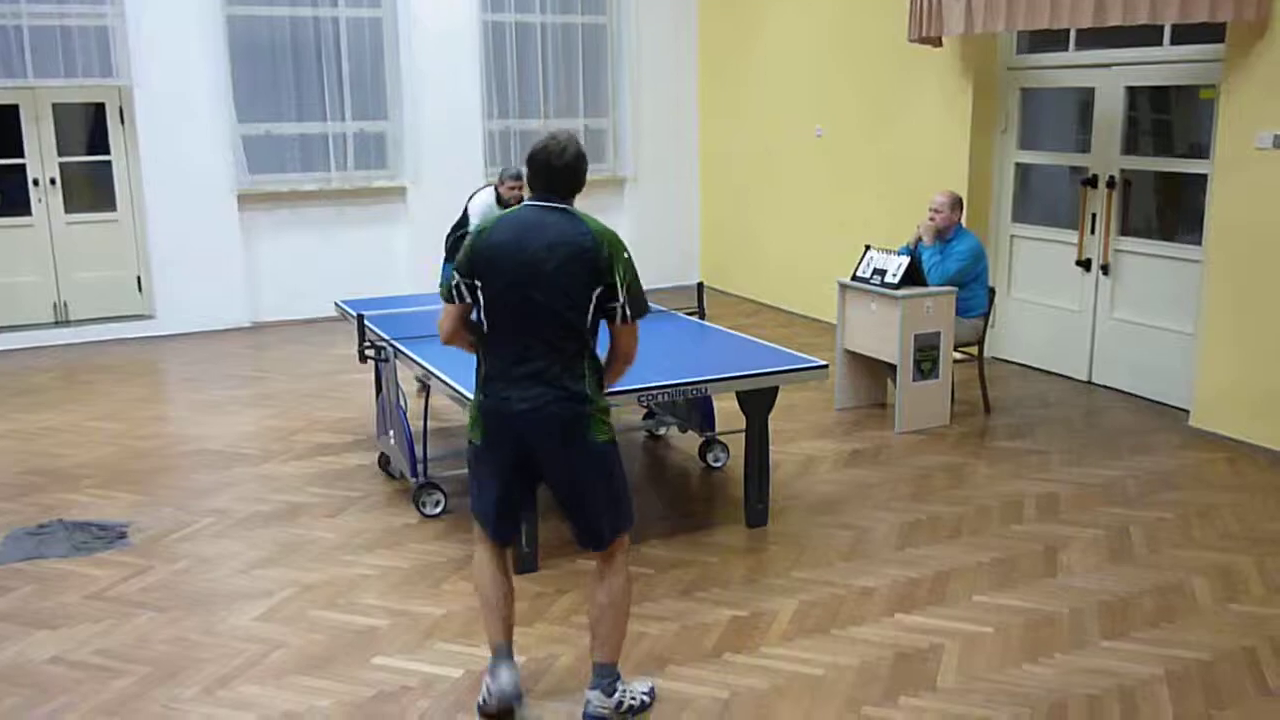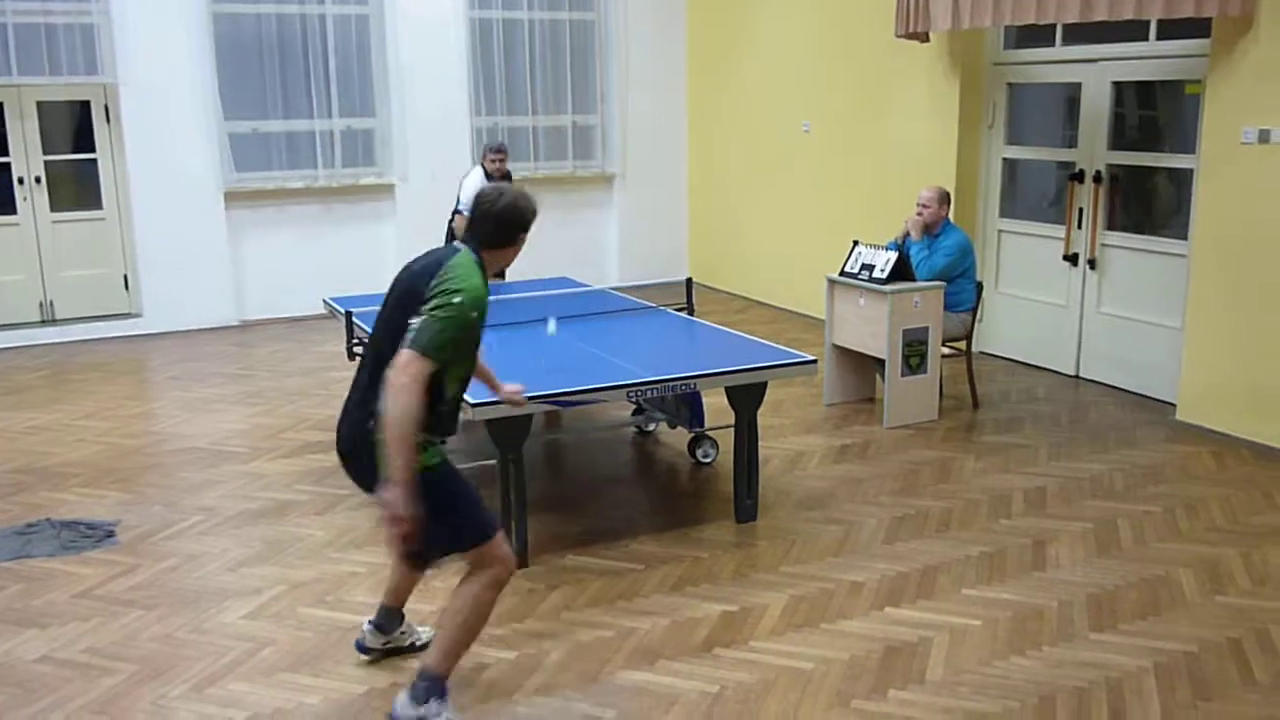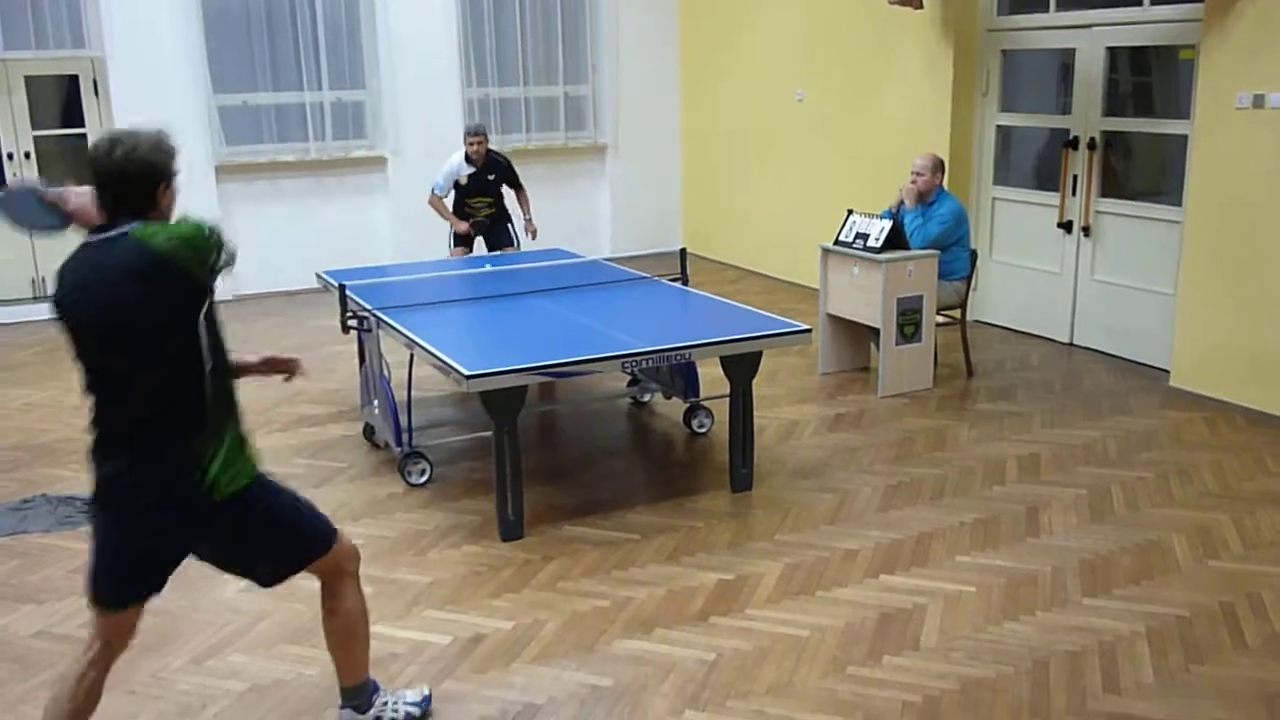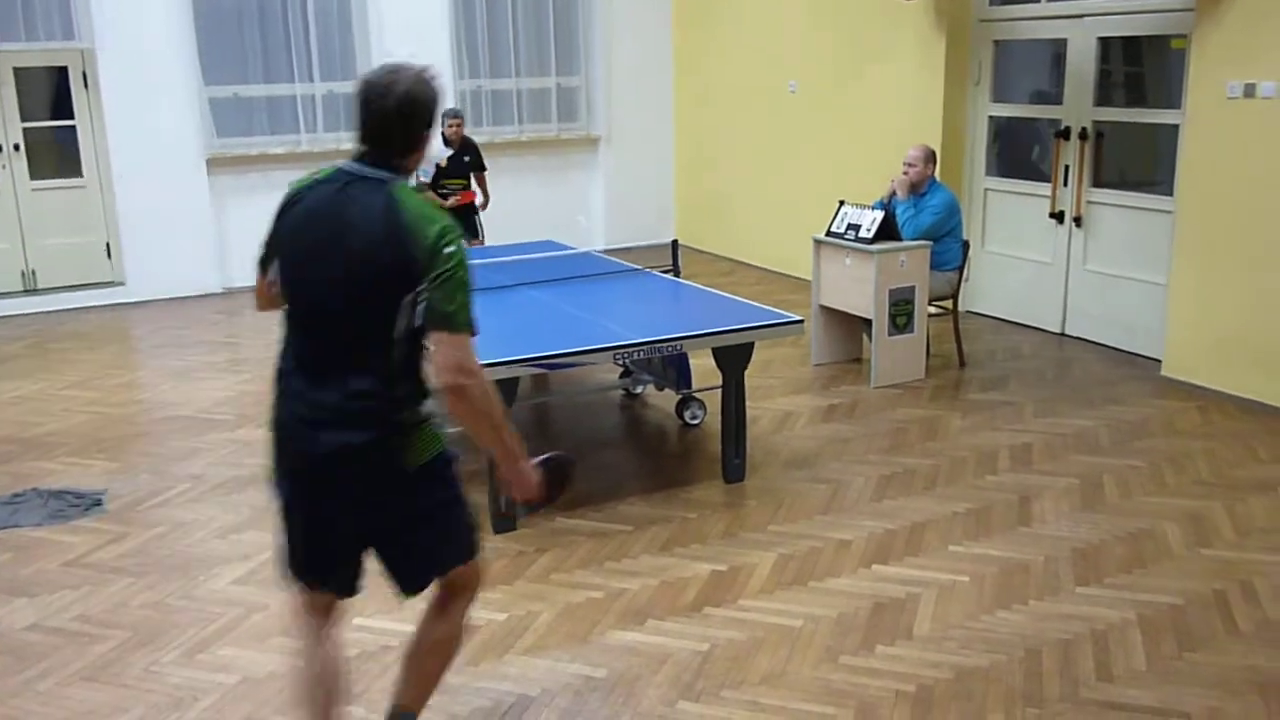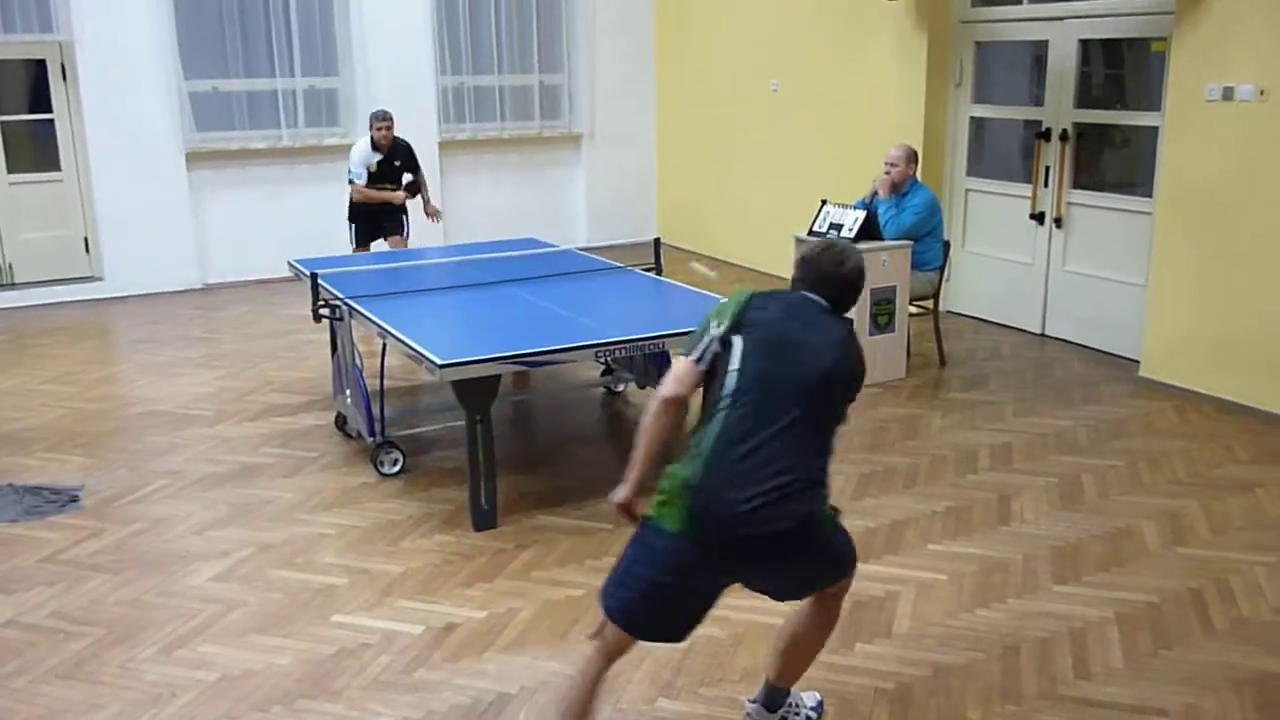
dt=0.7s
person 1, frame 1
left shoulder: (483, 237)
right shoulder: (604, 243)
left elbow: (450, 331)
right elbow: (626, 348)
left hip: (498, 415)
right hip: (576, 417)
left knee: (489, 544)
right knee: (612, 552)
left ankle: (501, 671)
person 1, frame 2
left shoulder: (440, 264)
right shoulder: (463, 290)
right elbow: (403, 381)
left wrist: (496, 385)
right wrist: (398, 485)
left hip: (397, 438)
right hip: (400, 446)
left knee: (434, 533)
right knee: (492, 562)
left ankle: (383, 625)
person 1, frame 3
left shoulder: (72, 283)
right shoulder: (178, 247)
left wrist: (246, 366)
right wrist: (97, 210)
left hip: (123, 488)
right hip: (208, 481)
left knee: (106, 638)
right knee: (341, 564)
person 1, frame 4
left shoulder: (301, 200)
right shoulder: (430, 230)
left elbow: (270, 295)
right elbow: (455, 378)
right wrist: (512, 463)
left hip: (300, 448)
right hip: (393, 451)
left knee: (317, 614)
right knee: (460, 584)
person 1, frame 5
left shoulder: (746, 306)
right shoulder: (850, 355)
left elbow: (671, 395)
left wrist: (633, 482)
left hip: (700, 510)
right hip: (793, 527)
left knee: (606, 644)
right knee: (836, 578)
